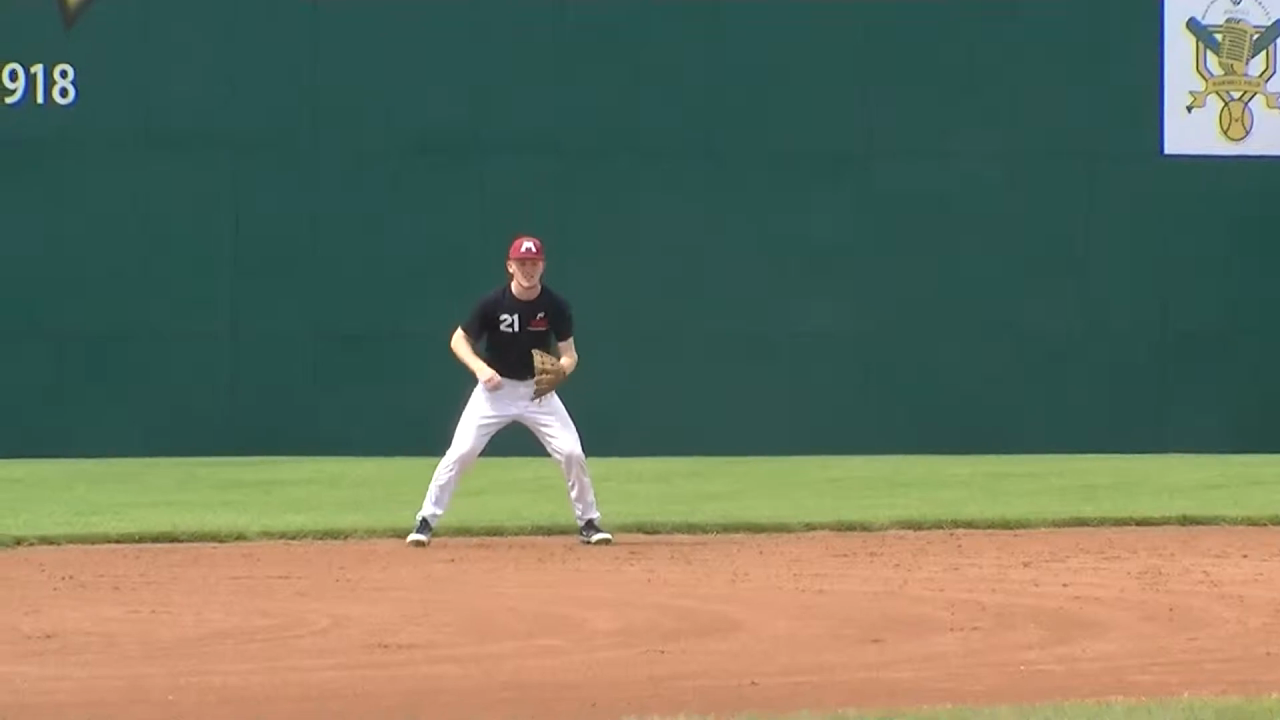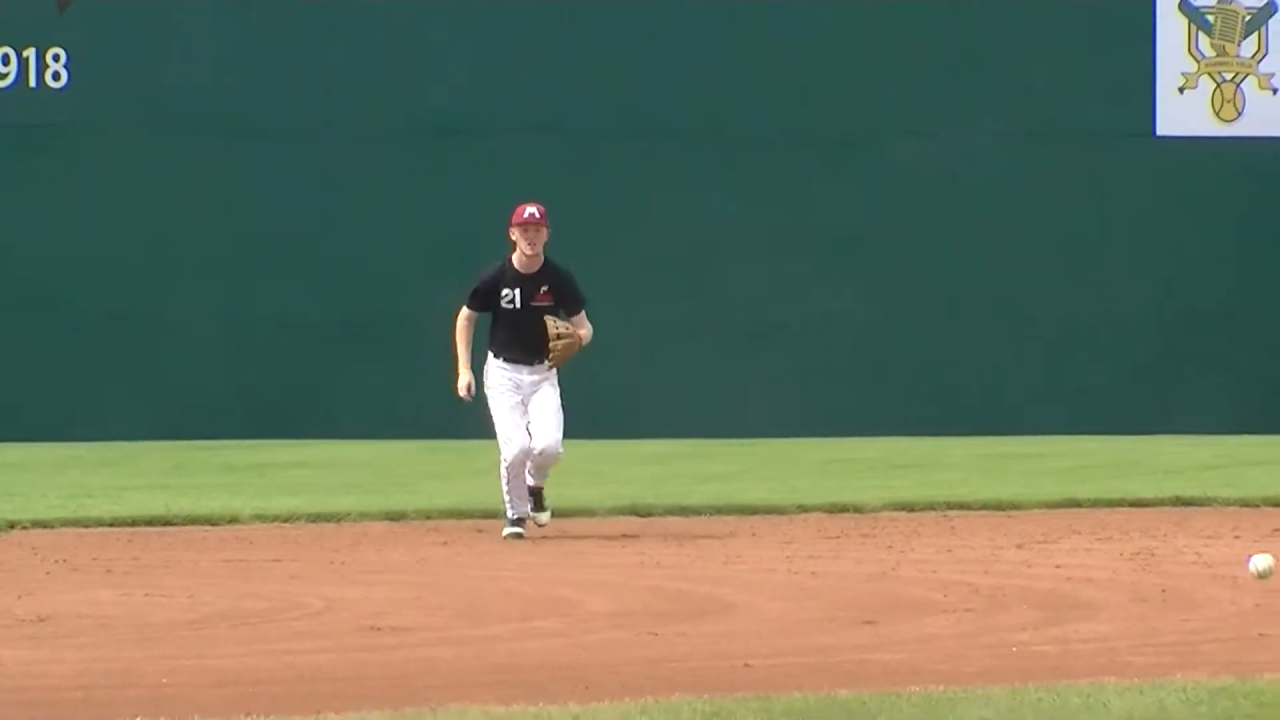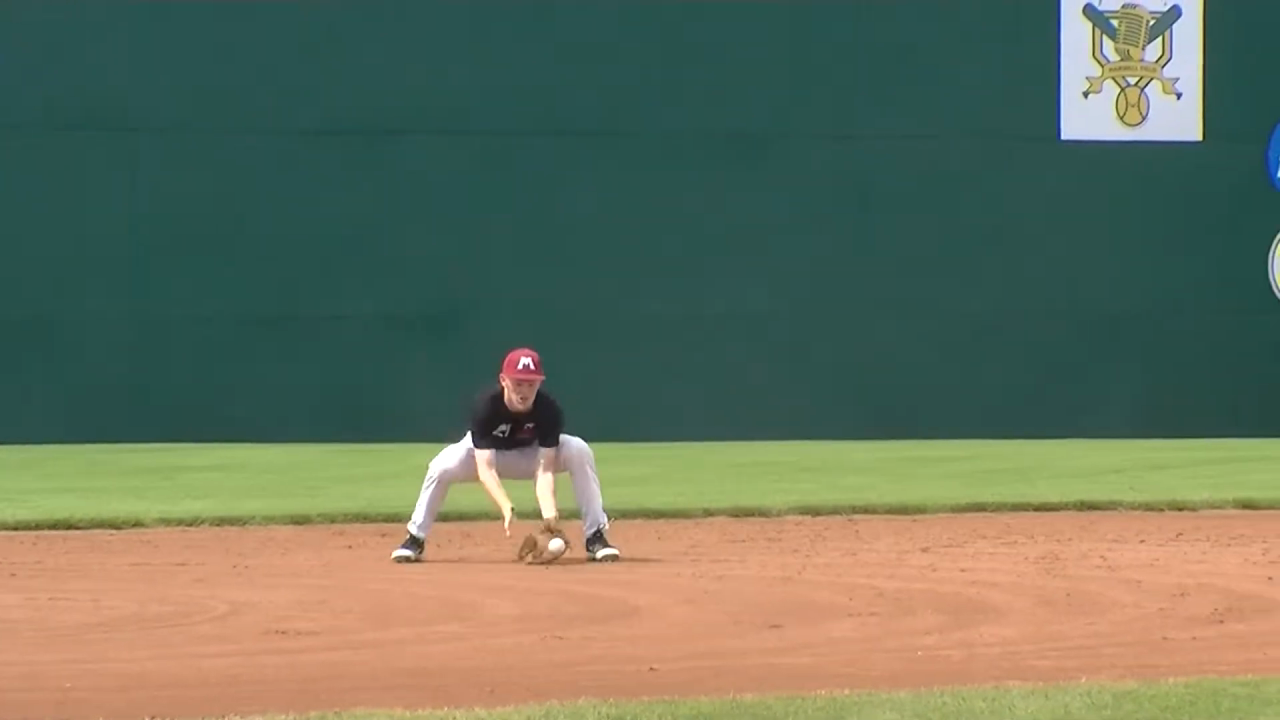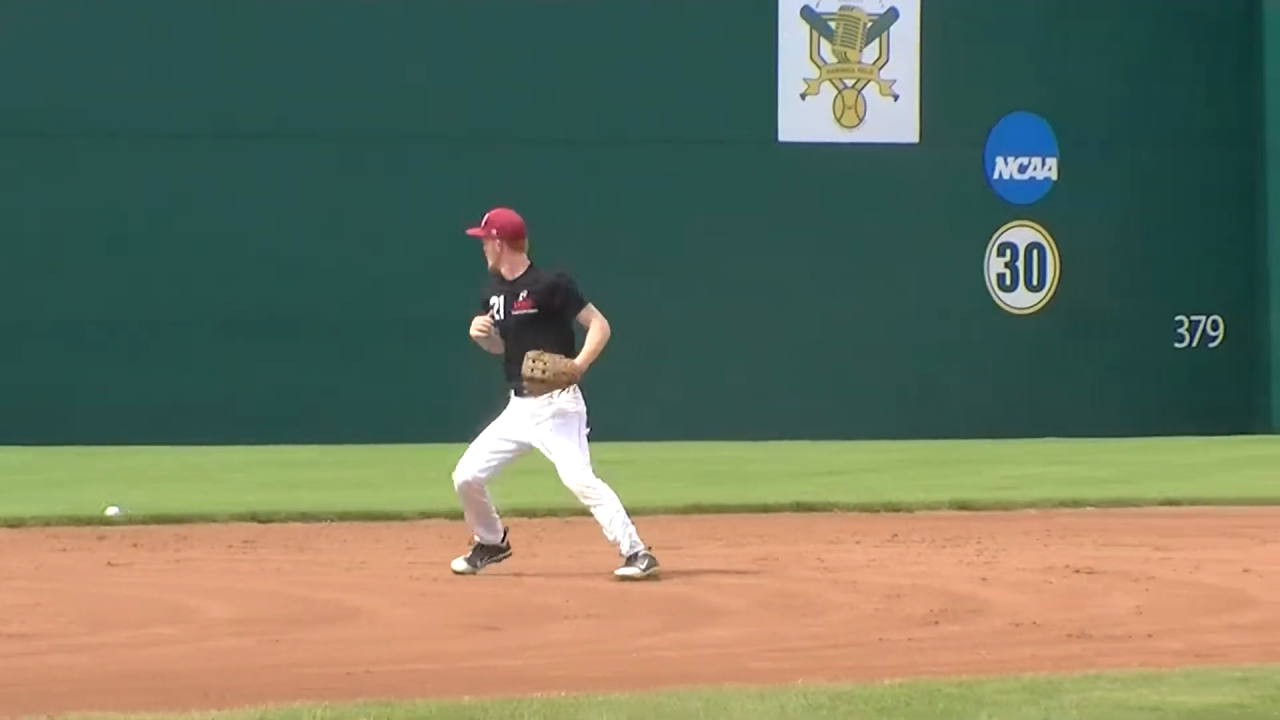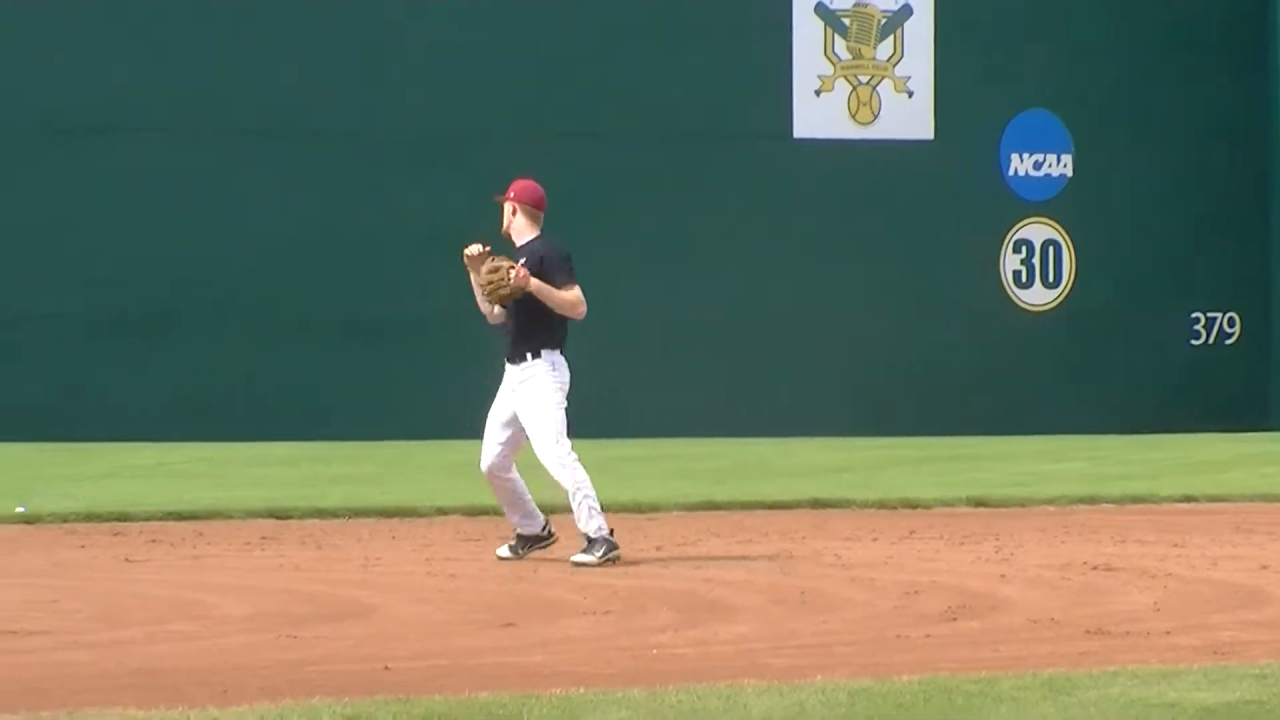
dt=1s
person 1, frame 1
left shoulder: (555, 305)
right shoulder: (493, 302)
left elbow: (569, 354)
right elbow: (458, 340)
left wrist: (561, 370)
right wrist: (480, 367)
left hip: (537, 389)
right hip: (495, 388)
left knee: (572, 452)
right knee: (459, 453)
left ankle: (588, 522)
right ankle: (426, 521)
person 1, frame 2
left shoulder: (560, 278)
right shoulder: (495, 277)
left elbow: (583, 327)
right elbow: (465, 319)
left wrist: (579, 338)
right wrist: (464, 370)
left hip: (543, 372)
right hip: (502, 372)
left knee: (549, 447)
right knee: (516, 448)
left ankle: (534, 486)
right ankle: (515, 514)
person 1, frame 3
left shoulder: (549, 409)
right shoulder: (486, 406)
left elbow: (545, 467)
right elbow: (486, 469)
left wrist: (549, 512)
right wrist: (506, 507)
left hip: (526, 453)
right hip: (484, 454)
left knee: (578, 452)
right knee: (442, 467)
left ankle: (595, 536)
right ankle: (415, 538)
person 1, frame 4
left shoulder: (550, 283)
right shoulder: (496, 286)
left elbow: (600, 326)
left wrist: (579, 365)
right wrist: (480, 331)
left hip: (558, 403)
right hip: (519, 407)
left knee: (576, 474)
right knee: (467, 477)
left ankle: (635, 552)
right ankle: (491, 544)
person 1, frame 5
left shoulder: (547, 253)
right shoulder: (516, 259)
left elbow: (578, 307)
right elbow: (493, 315)
left wrist: (532, 285)
right wrist: (476, 272)
left hip: (542, 371)
right hip: (514, 374)
left knee: (556, 454)
right knee: (493, 463)
left ankle: (600, 536)
right ankle: (533, 530)
